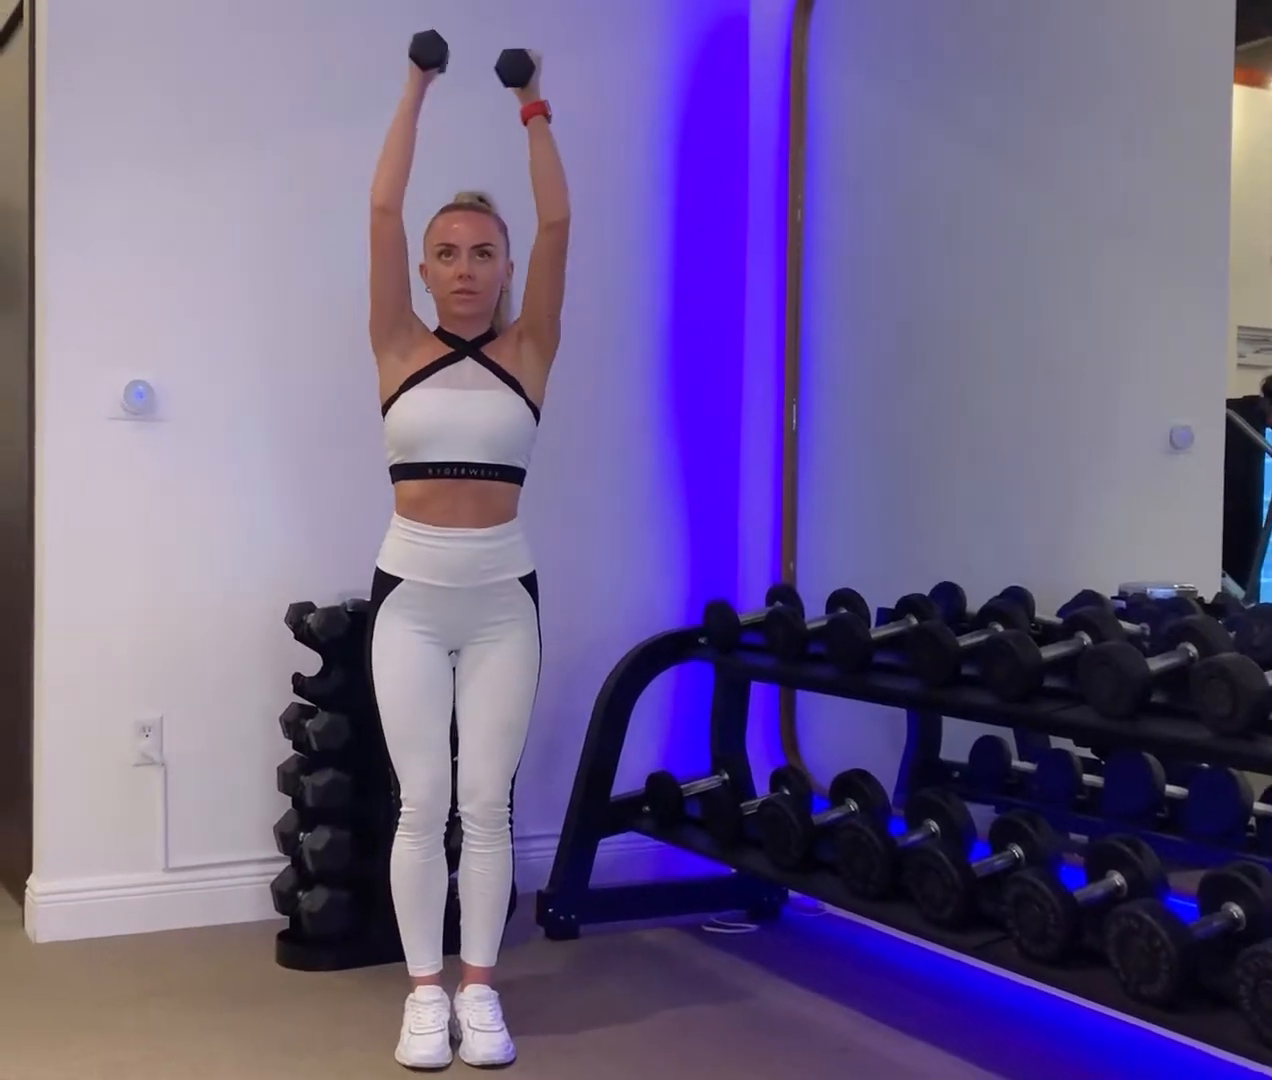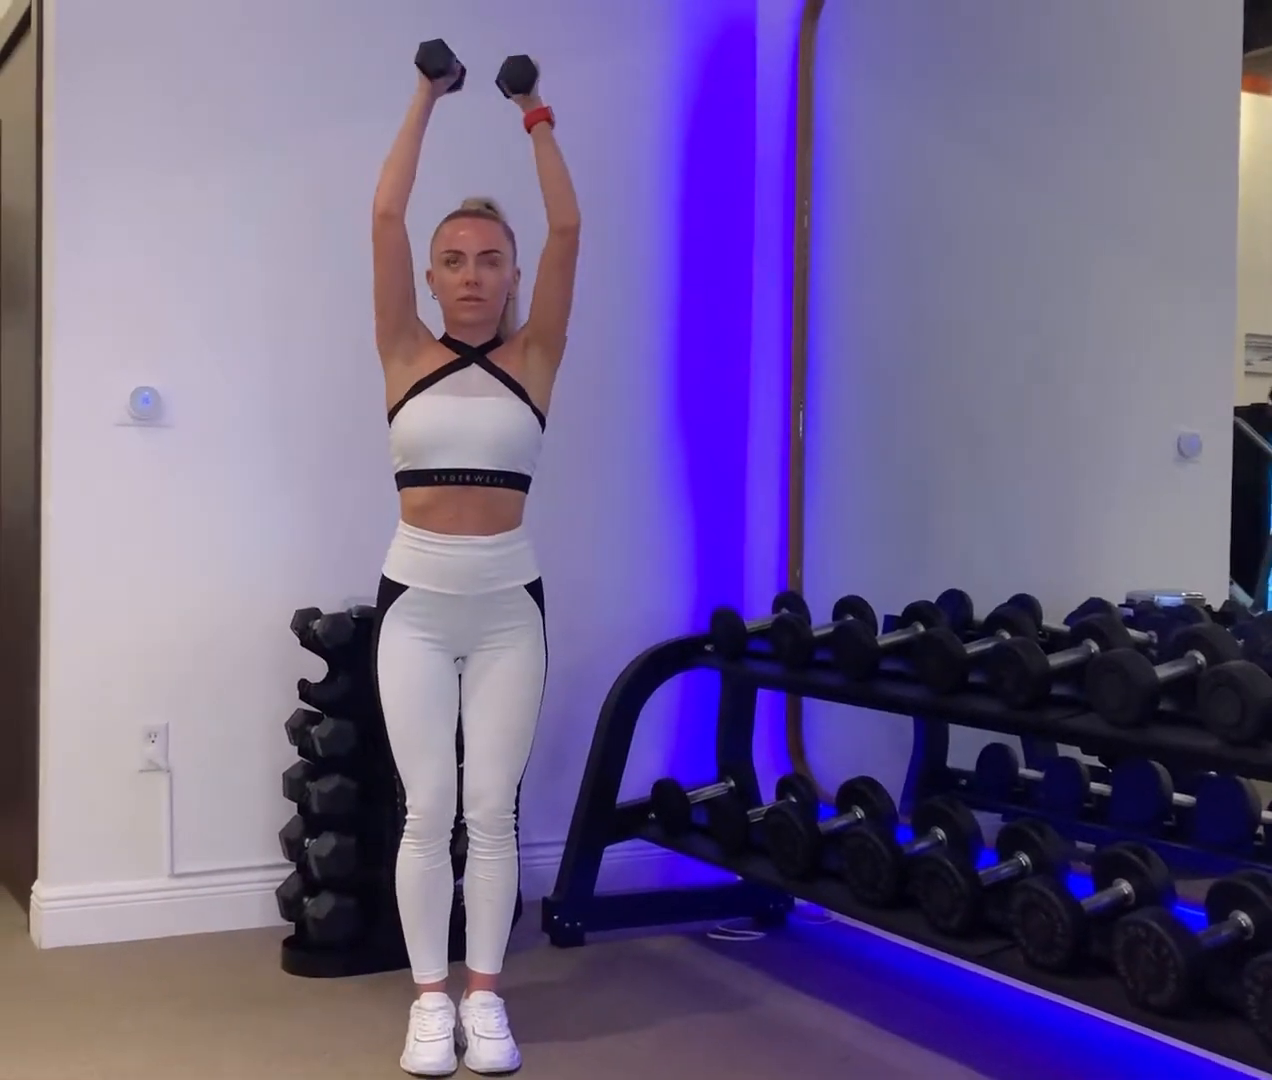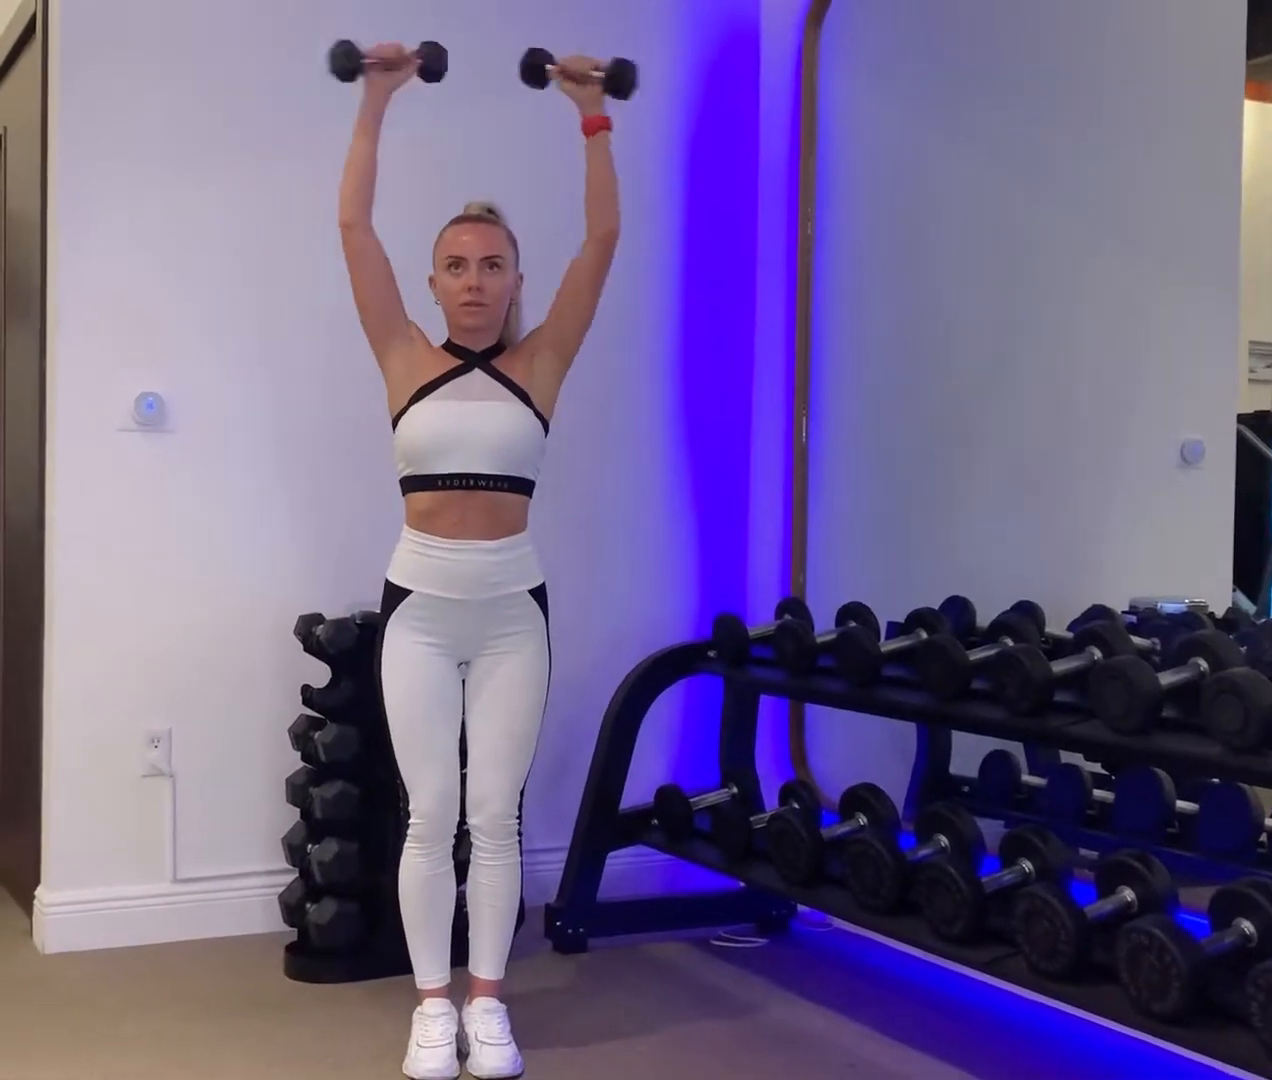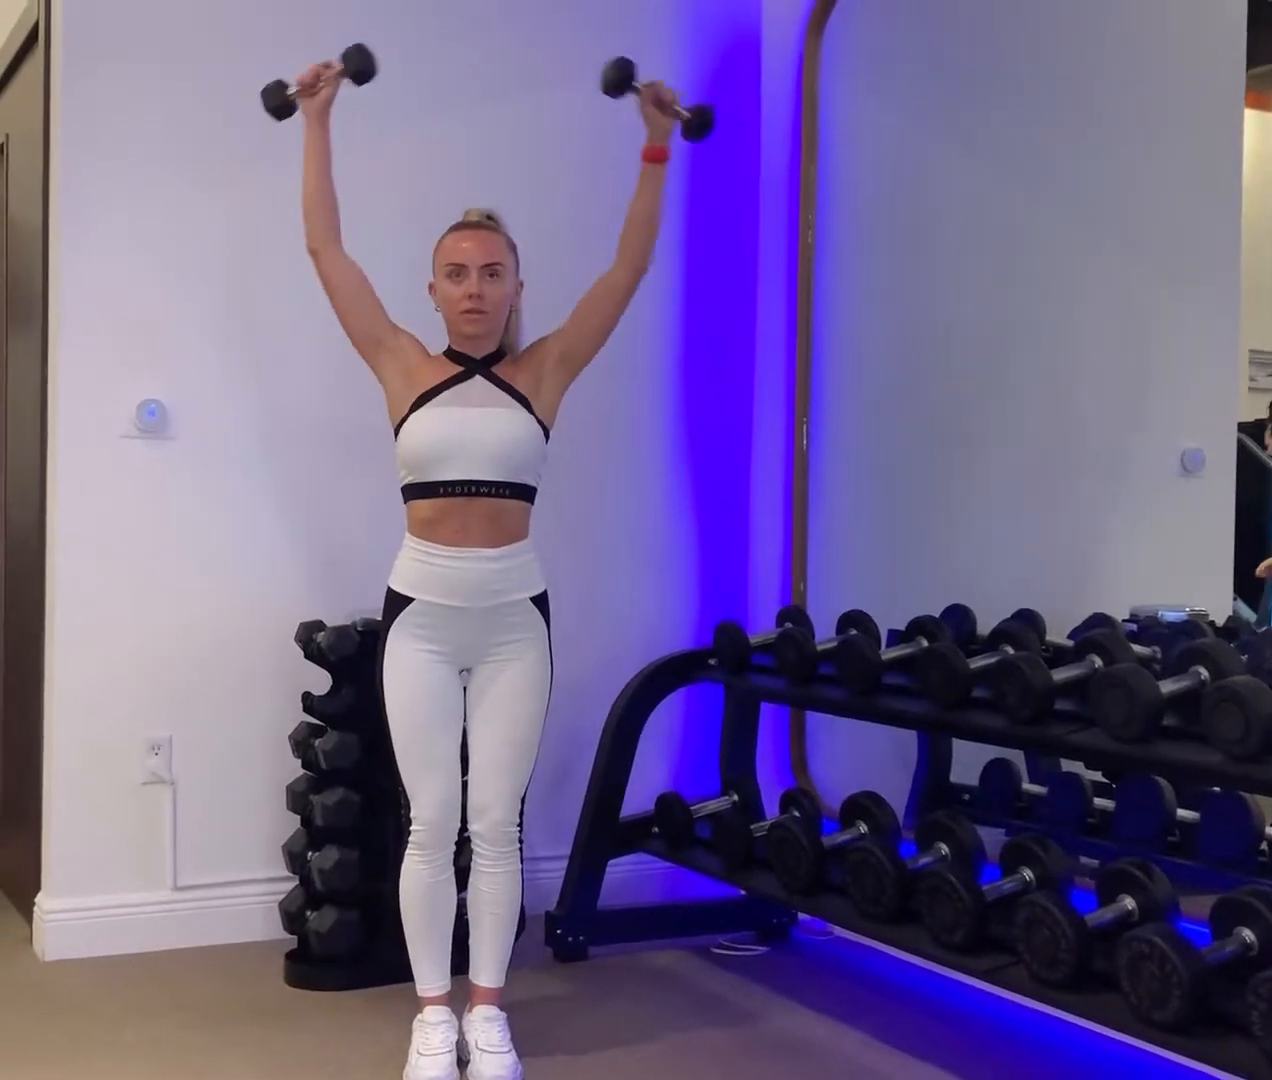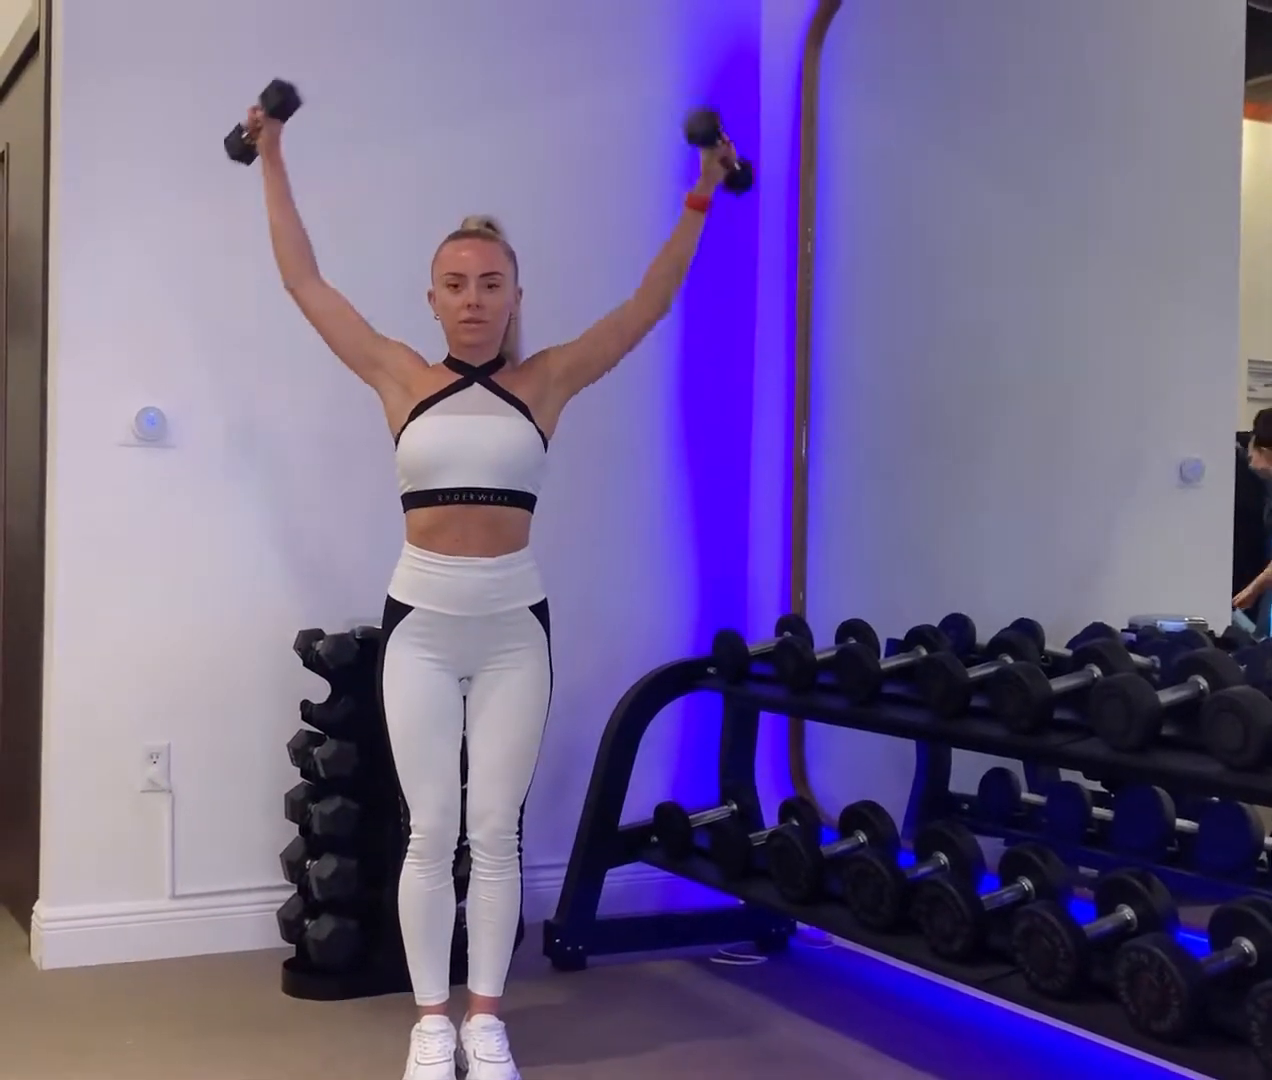
dt=0.2s
person 1, frame 1
left shoulder: (528, 355)
right shoulder: (399, 349)
left elbow: (556, 222)
right elbow: (383, 212)
left wrist: (533, 106)
right wrist: (415, 88)
left hip: (502, 597)
right hip: (410, 594)
left knee: (487, 803)
right knee: (422, 803)
left ankle: (479, 988)
right ankle: (425, 988)
person 1, frame 2
left shoulder: (534, 361)
right shoulder: (405, 356)
left elbow: (566, 229)
right elbow: (386, 218)
left wrist: (534, 114)
right wrist: (426, 100)
left hip: (507, 604)
right hip: (415, 600)
left knee: (492, 810)
right knee: (428, 810)
left ankle: (484, 996)
right ankle: (430, 996)
person 1, frame 3
left shoulder: (539, 365)
right shoulder: (406, 360)
left elbow: (603, 237)
right elbow: (353, 226)
left wrist: (589, 111)
right wrist: (377, 96)
left hip: (511, 608)
right hip: (420, 605)
left knee: (495, 815)
right knee: (431, 815)
person 1, frame 4
left shoulder: (544, 372)
right shoulder: (403, 368)
left elbow: (631, 263)
right elbow: (324, 246)
left wrist: (655, 146)
right wrist: (317, 121)
left hip: (513, 616)
right hip: (421, 613)
left knee: (496, 823)
right knee: (432, 823)
person 1, frame 5
left shoulder: (543, 382)
right shoulder: (400, 377)
left elbow: (652, 300)
right elbow: (303, 279)
left wrist: (700, 196)
right wrist: (271, 161)
left hip: (512, 626)
right hip: (421, 623)
left knee: (495, 832)
right knee: (431, 830)
